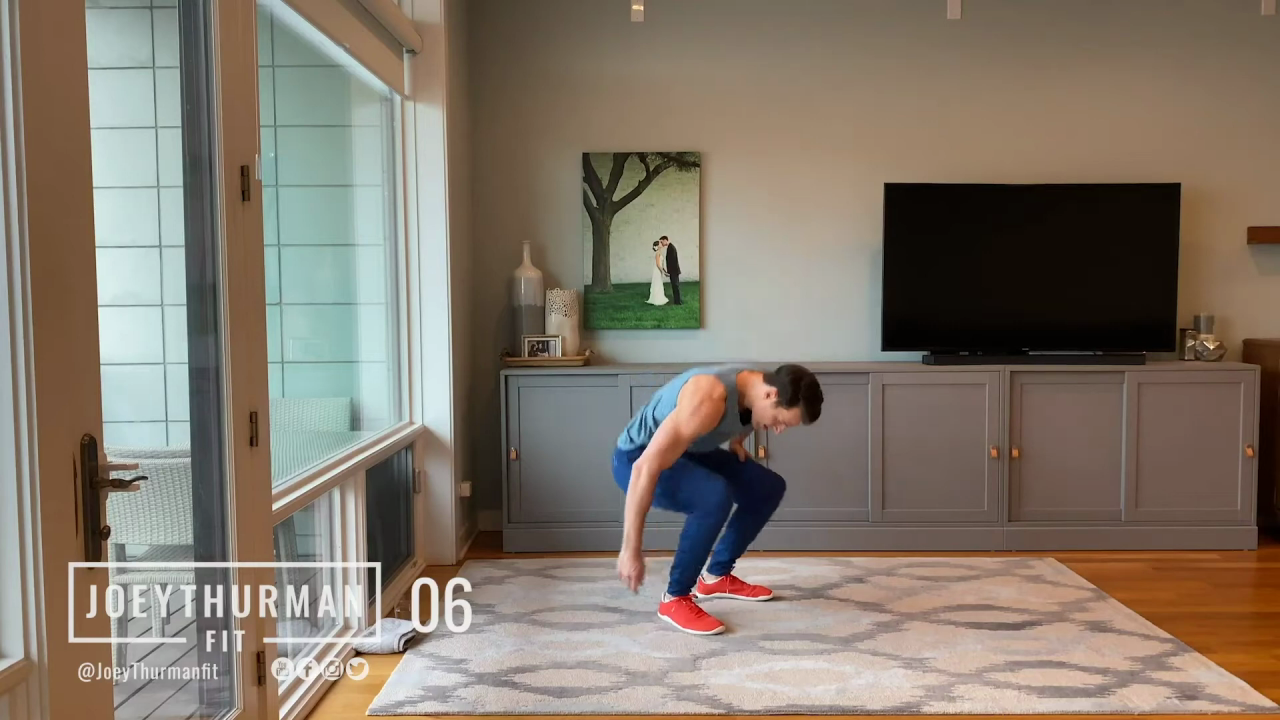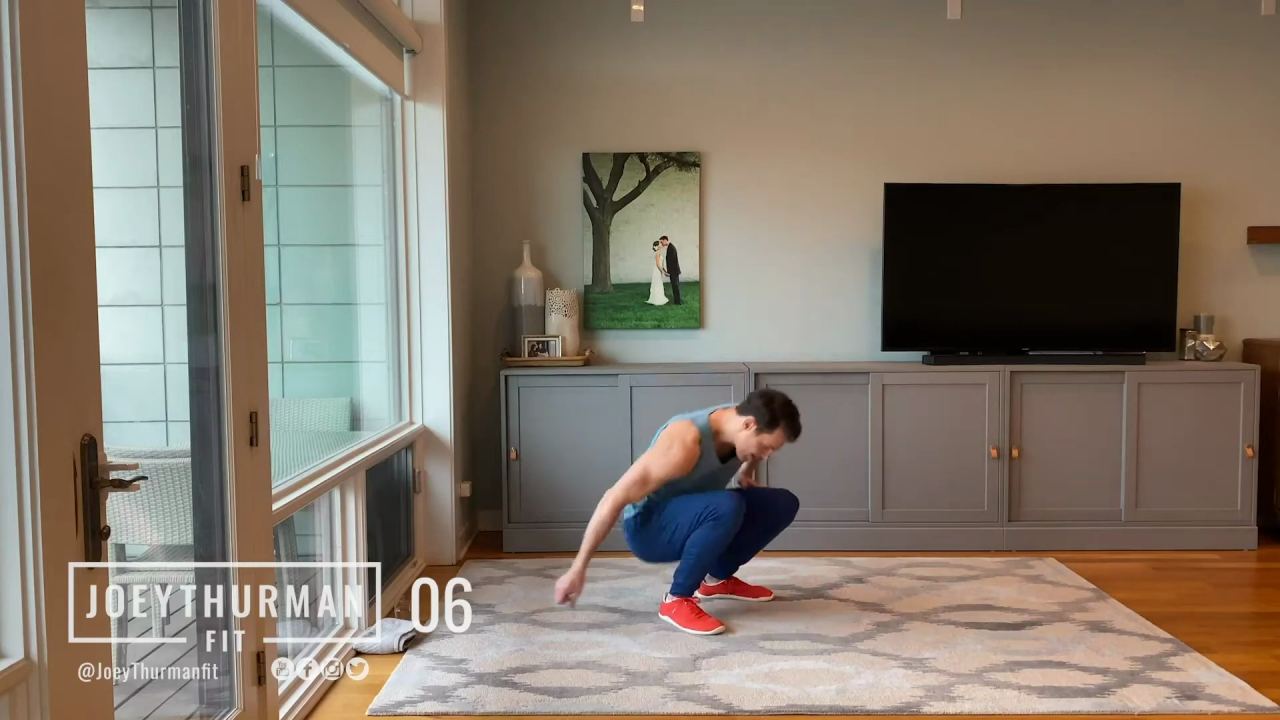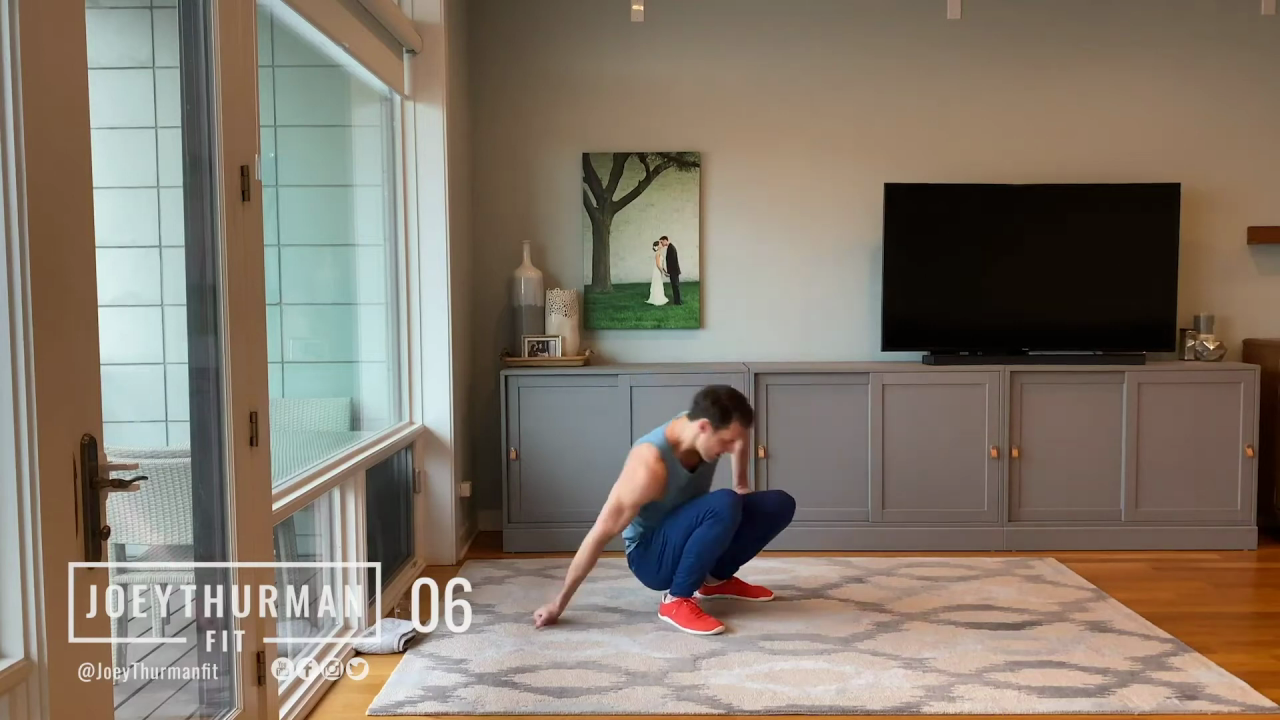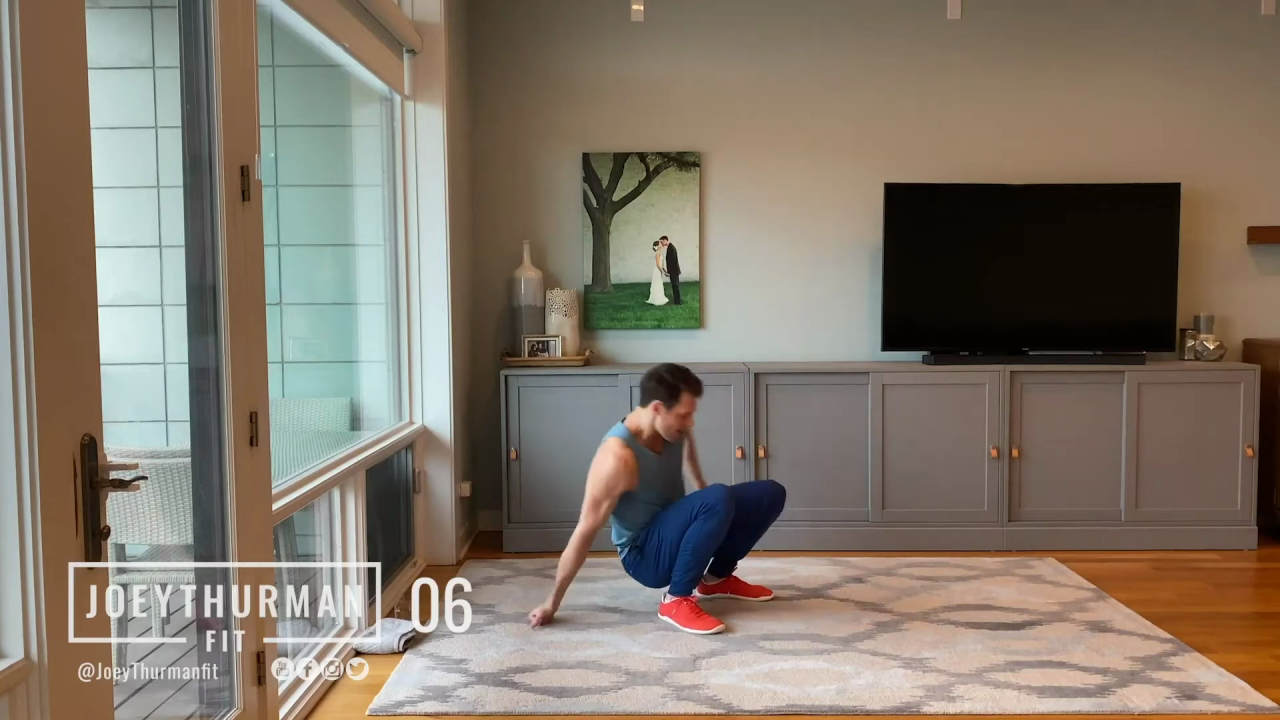
dt=0.2s
person 1, frame 1
left shoulder: (761, 383)
right shoulder: (708, 399)
right elbow: (645, 468)
left wrist: (736, 442)
right wrist: (630, 549)
right hip: (636, 457)
left knee: (768, 488)
right knee: (717, 496)
left ankle: (715, 576)
right ankle: (675, 598)
person 1, frame 2
left shoulder: (735, 423)
right shoulder: (684, 443)
right elbow: (616, 497)
left wrist: (747, 473)
right wrist: (578, 570)
right hip: (649, 524)
left knee: (785, 505)
right knee: (730, 507)
left ankle: (717, 578)
right ankle: (677, 600)
person 1, frame 3
left shoulder: (711, 432)
right shoulder: (649, 465)
right elbow: (599, 535)
left wrist: (742, 485)
right wrist: (558, 605)
left hip: (687, 531)
right hip: (650, 555)
left knee: (781, 505)
right knee: (725, 505)
left ankle: (716, 579)
right ankle: (677, 599)
person 1, frame 4
left shoulder: (668, 423)
right shoulder: (618, 456)
right elbow: (584, 531)
left wrist: (700, 484)
right wrist: (551, 604)
left hip: (678, 531)
right hip: (644, 555)
left knee: (772, 494)
right knee: (719, 499)
left ankle: (716, 578)
right ankle: (676, 598)
